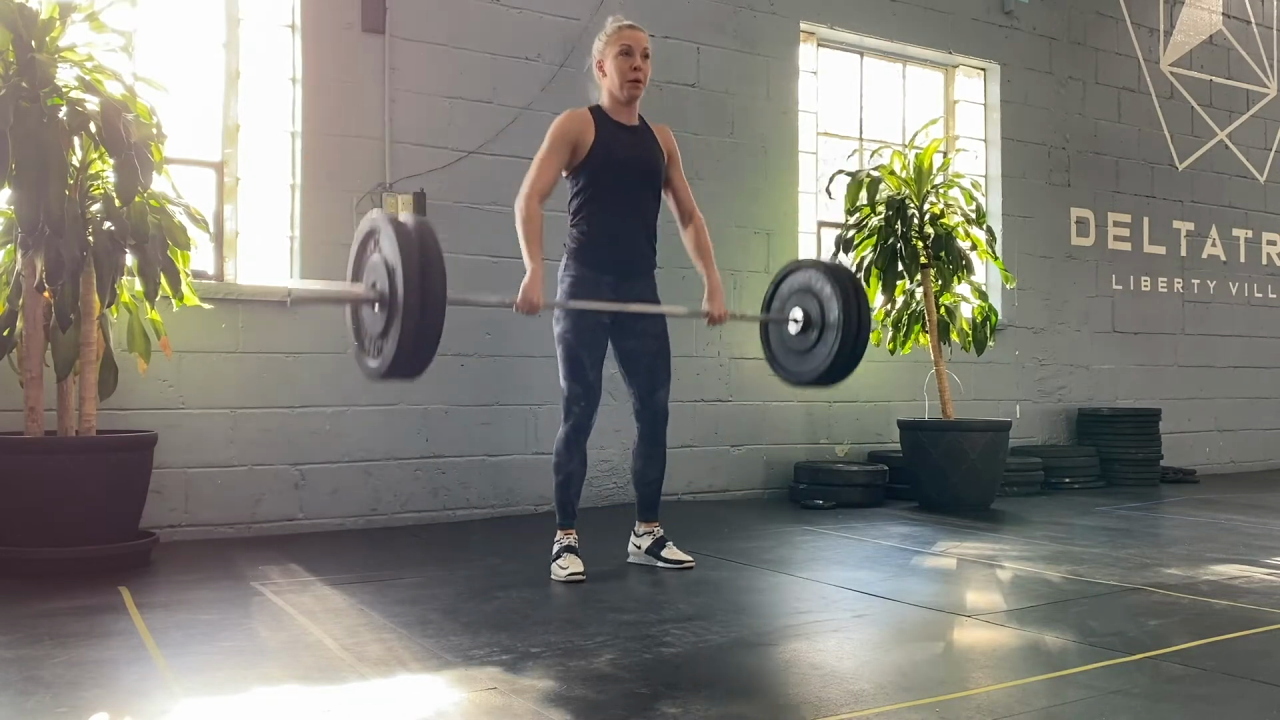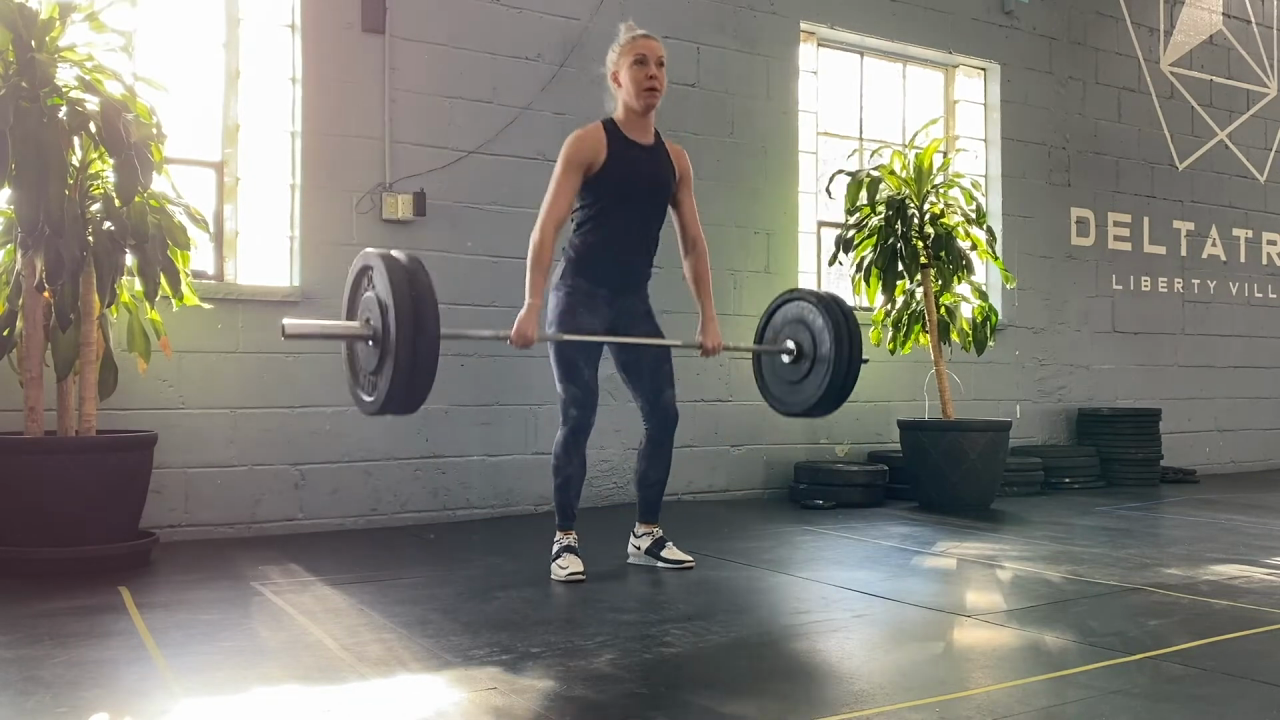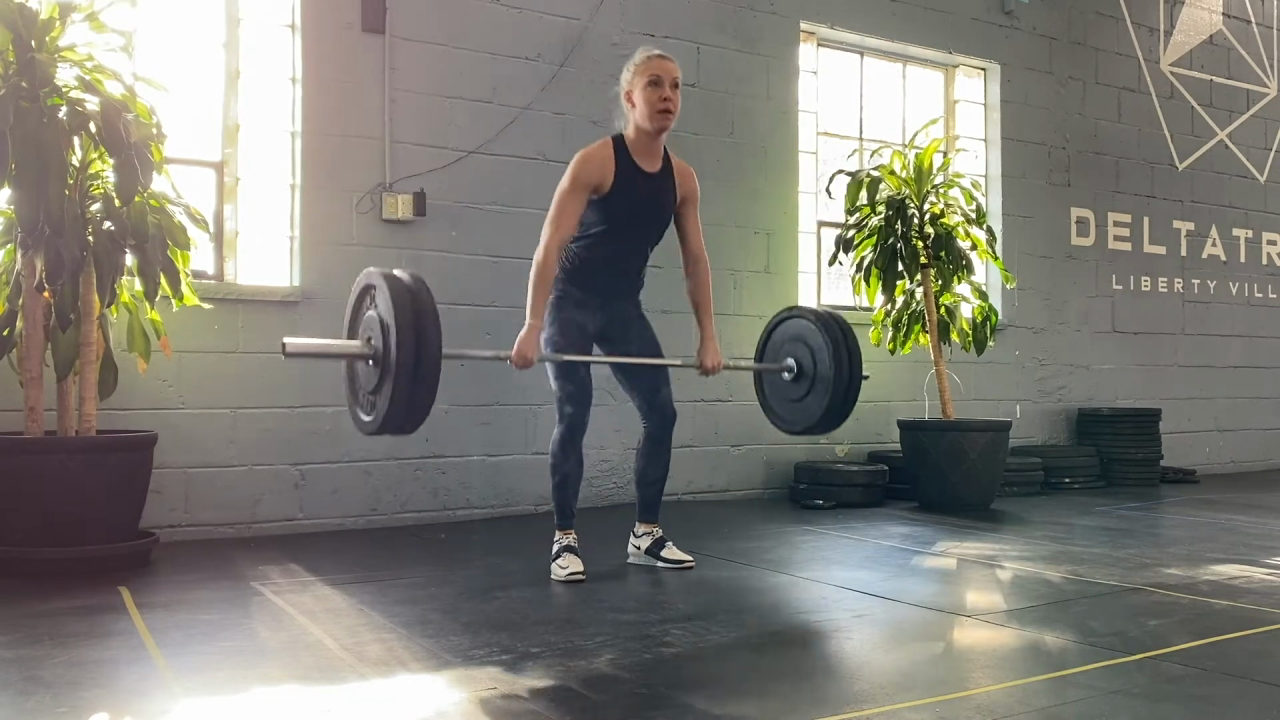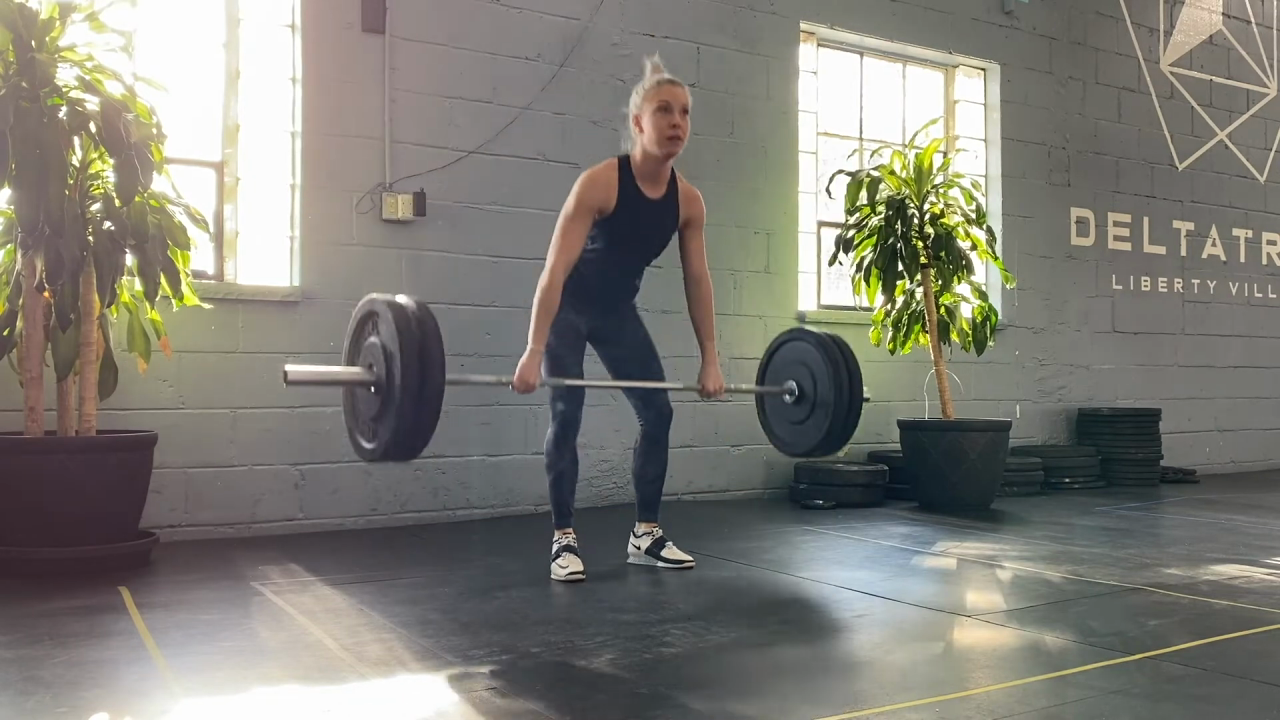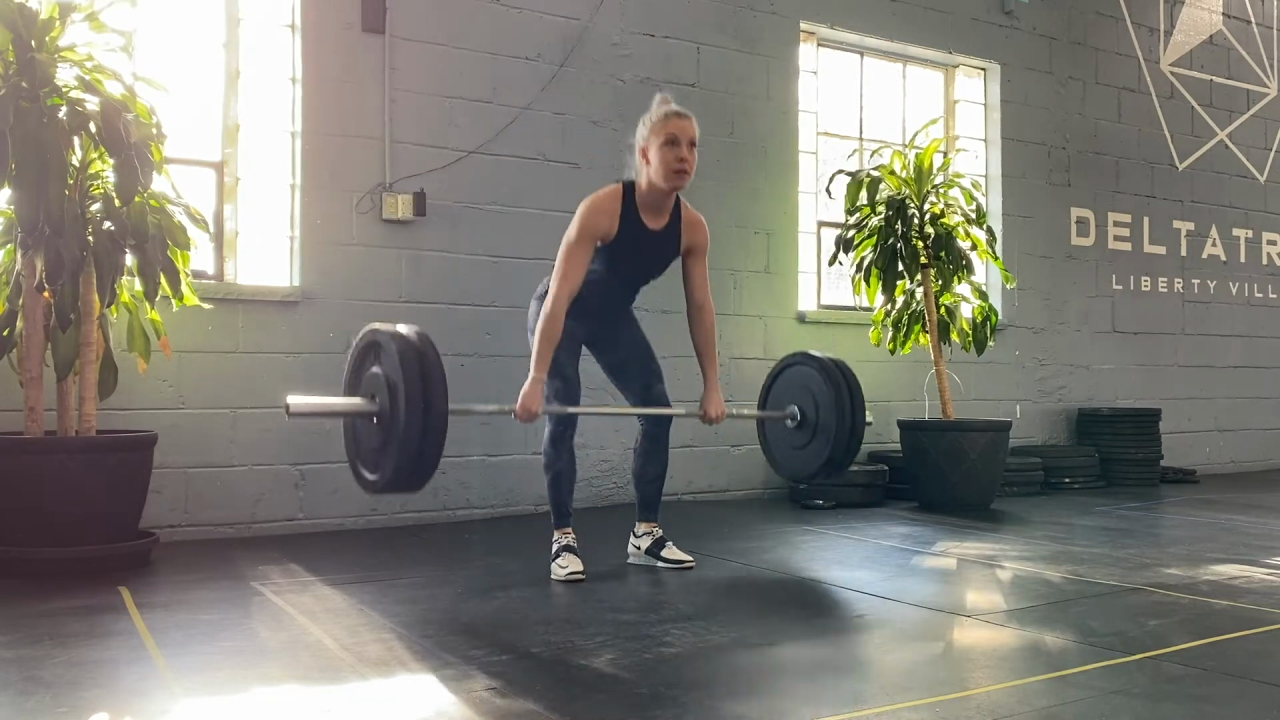
dt=0.1s
person 1, frame 1
left shoulder: (660, 138)
right shoulder: (576, 125)
left elbow: (689, 217)
right elbow: (529, 199)
left wrist: (712, 287)
right wrist: (534, 270)
left hip: (641, 292)
right hip: (585, 287)
left knee: (653, 412)
right knee: (580, 412)
left ankle: (646, 533)
right ankle: (565, 540)
person 1, frame 2
left shoulder: (674, 156)
right shoulder: (588, 141)
left elbow: (692, 240)
right elbow: (548, 225)
left wrist: (708, 318)
right wrist: (531, 306)
left hip: (633, 301)
right hip: (581, 295)
left knee: (663, 414)
right knee: (578, 415)
left ankle: (645, 533)
right ankle: (565, 540)
person 1, frame 3
left shoulder: (682, 178)
right shoulder: (595, 161)
left elbow: (695, 260)
right elbow: (551, 247)
left wrist: (708, 338)
right wrist: (532, 329)
left hip: (623, 307)
right hip: (571, 303)
left knee: (661, 413)
right knee: (573, 416)
left ankle: (646, 534)
right ankle: (564, 540)
person 1, frame 4
left shoulder: (688, 199)
right shoulder: (599, 181)
left elbow: (697, 281)
right elbow: (556, 269)
left wrist: (710, 360)
right wrist: (534, 352)
left hip: (619, 309)
right hip: (569, 306)
left knee: (657, 411)
right knee: (567, 413)
left ankle: (646, 533)
right ankle: (563, 539)
person 1, frame 5
left shoulder: (693, 227)
right shoulder: (603, 208)
left elbow: (700, 309)
right elbow: (558, 297)
left wrist: (712, 387)
right wrist: (536, 381)
left hip: (614, 317)
right hip: (563, 314)
left knee: (658, 412)
right knee: (562, 412)
left ankle: (645, 535)
right ankle: (563, 539)
